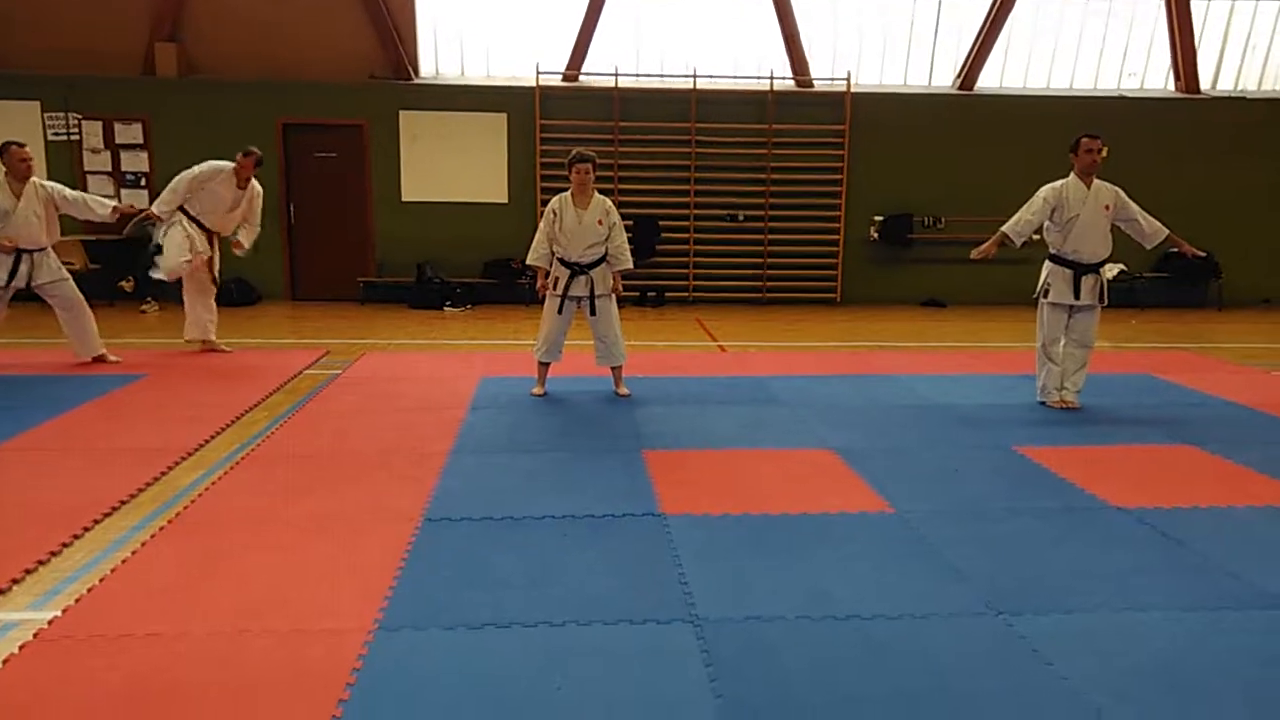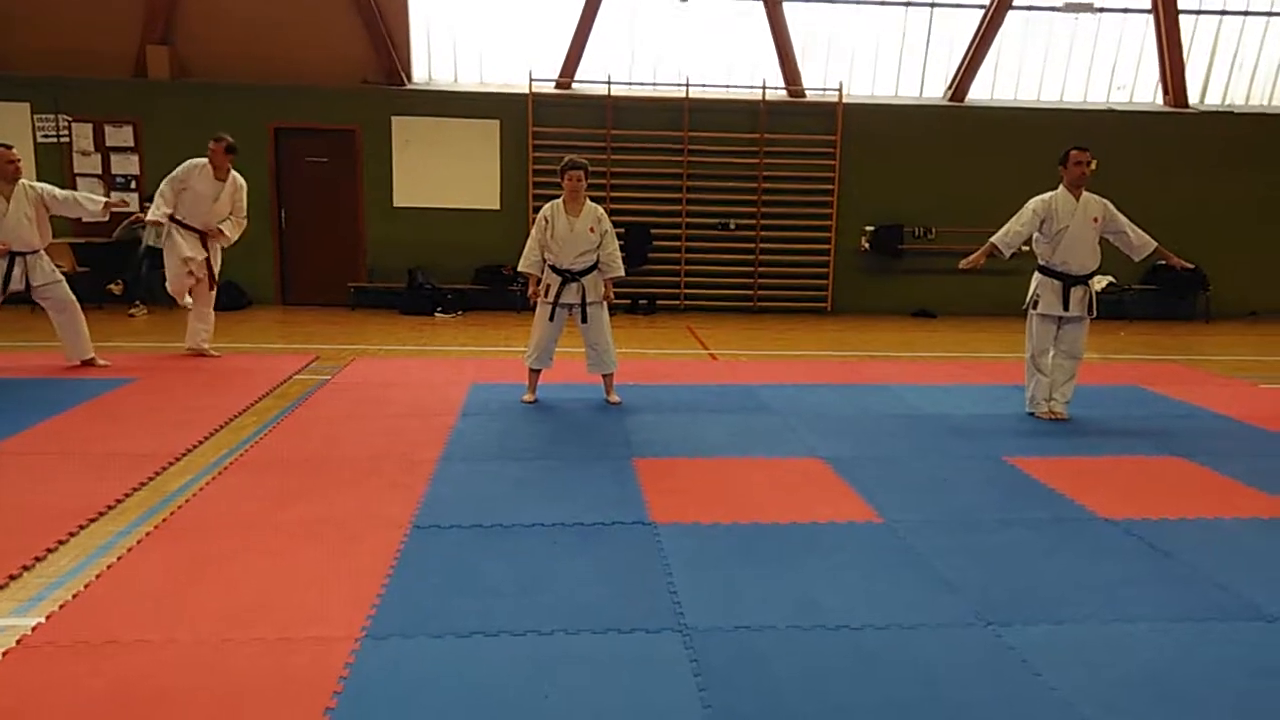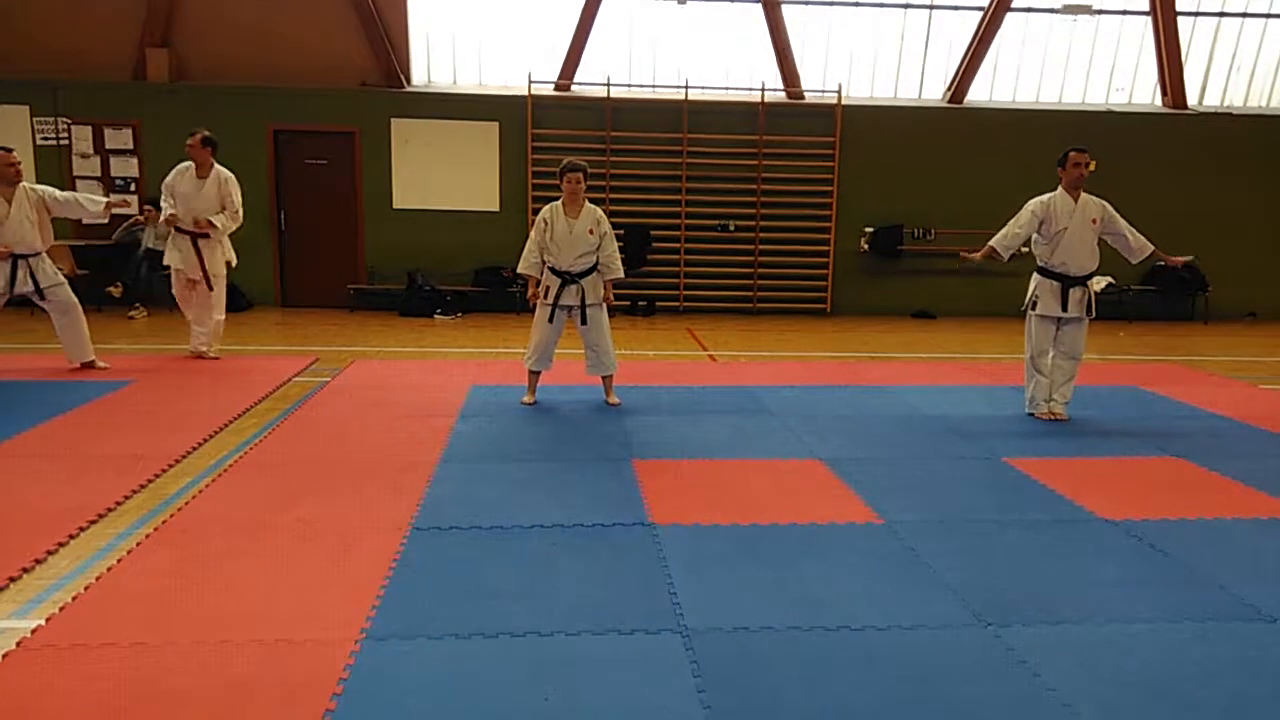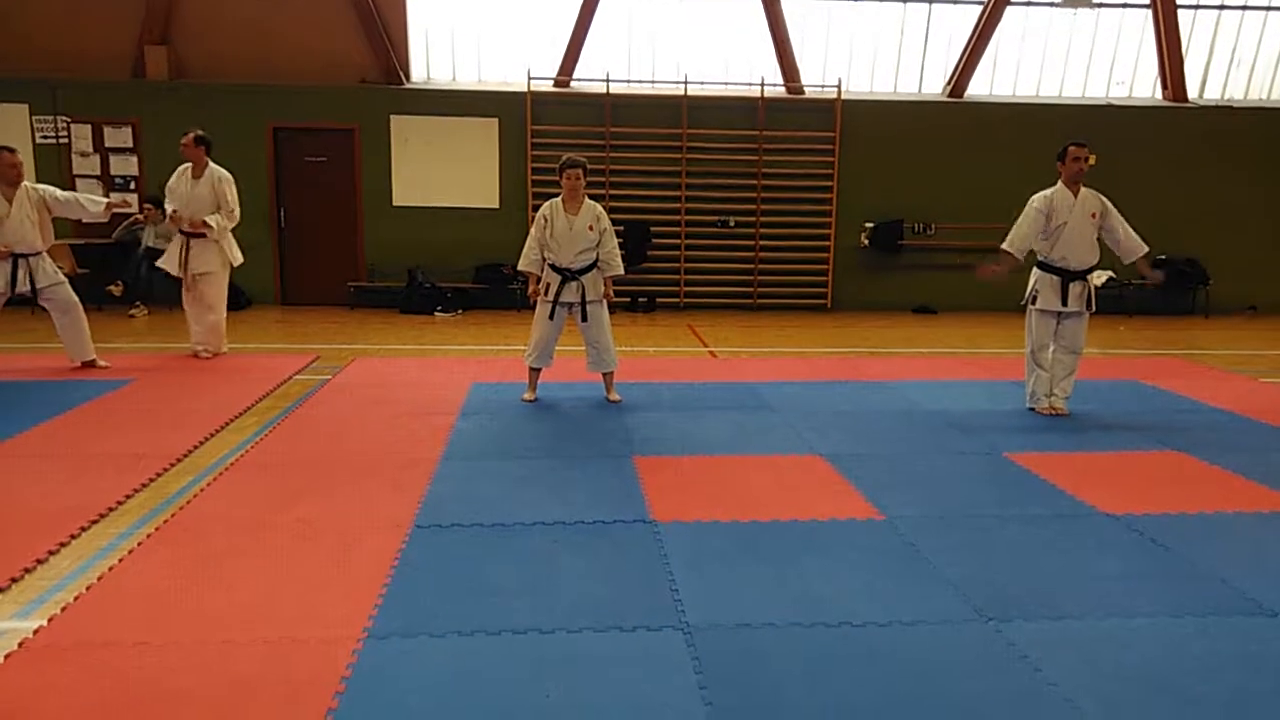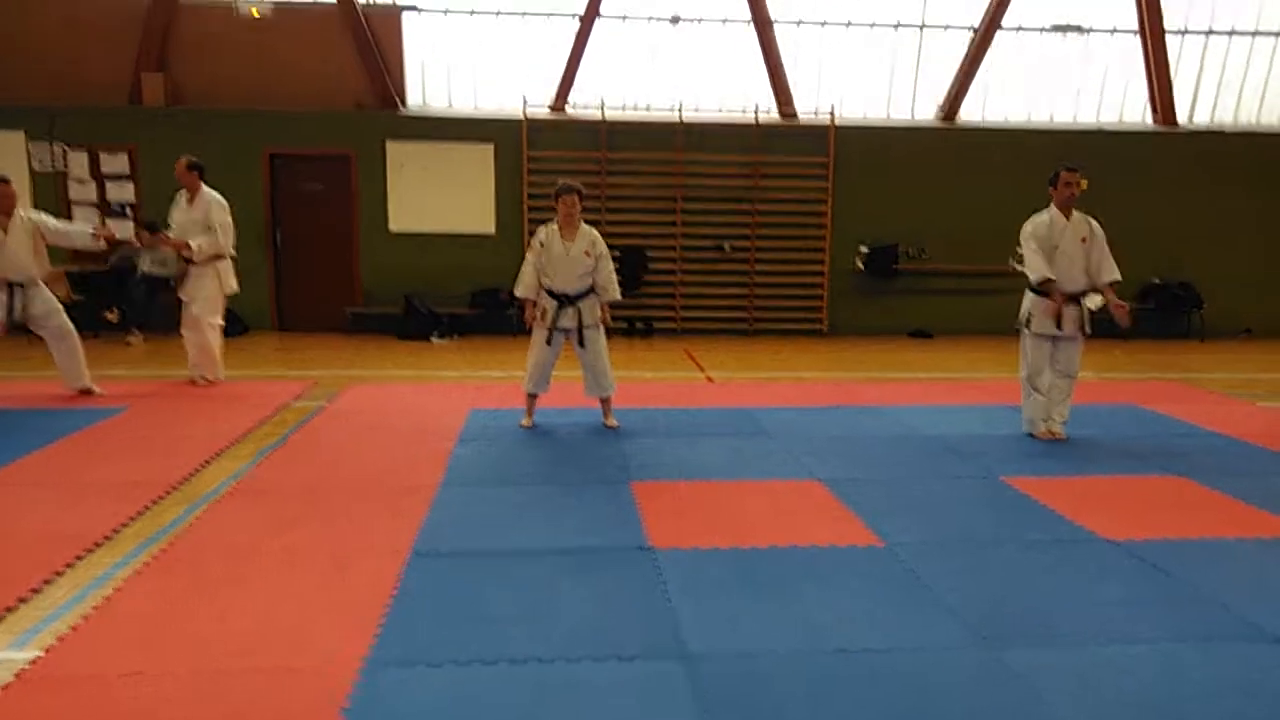
dt=0.2s
person 1, frame 1
left shoulder: (1112, 194)
right shoulder: (1055, 192)
left elbow: (1142, 222)
right elbow: (1026, 218)
left wrist: (1181, 244)
right wrist: (994, 242)
left hip: (1091, 278)
right hip: (1059, 275)
left knee: (1081, 340)
right knee: (1050, 338)
left ankle: (1069, 391)
right ankle: (1050, 391)
person 1, frame 2
left shoulder: (1101, 207)
right shoulder: (1044, 204)
left elbow: (1131, 235)
right elbow: (1015, 229)
left wrist: (1169, 257)
right wrist: (982, 253)
left hip: (1080, 290)
right hip: (1049, 286)
left knee: (1071, 351)
right knee: (1039, 349)
left ankle: (1057, 402)
right ankle: (1038, 402)
person 1, frame 3
left shoulder: (1099, 208)
right shoulder: (1043, 205)
left elbow: (1127, 237)
right elbow: (1015, 231)
left wrist: (1164, 258)
right wrist: (983, 253)
left hip: (1079, 291)
right hip: (1048, 287)
left knee: (1070, 352)
right knee: (1039, 350)
left ankle: (1057, 403)
right ankle: (1038, 404)
person 1, frame 4
left shoulder: (1099, 203)
right shoulder: (1044, 200)
left elbow: (1122, 236)
right elbow: (1023, 234)
left wrist: (1146, 270)
right wrist: (1003, 264)
left hip: (1079, 284)
right hip: (1048, 281)
left knee: (1071, 347)
right knee: (1039, 345)
left ankle: (1058, 397)
right ankle: (1037, 398)
person 1, frame 5
left shoulder: (1090, 226)
right shoulder: (1038, 225)
left elbow: (1101, 264)
right elbow: (1036, 264)
left wrist: (1110, 299)
right wrist: (1055, 294)
left hip: (1075, 308)
right hip: (1042, 305)
left knee: (1066, 370)
right knee: (1036, 369)
left ankle: (1055, 422)
right ankle: (1037, 422)
person 2, frame 1
left shoulder: (606, 207)
right shoulder: (557, 205)
left elbow: (617, 244)
right elbow: (544, 242)
left wrist: (617, 278)
right wrist: (541, 276)
left hip: (597, 277)
right hip: (563, 276)
left knee: (609, 332)
right knee: (550, 331)
left ankle: (618, 383)
right ankle: (541, 383)
person 2, frame 2
left shoulder: (597, 214)
right shoulder: (549, 212)
left elbow: (609, 251)
right elbow: (535, 248)
left wrist: (609, 286)
right wrist: (533, 283)
left hip: (589, 285)
right hip: (555, 283)
left knee: (600, 339)
right knee: (542, 338)
left ankle: (609, 390)
right ankle: (531, 389)
person 2, frame 3
left shoulder: (596, 216)
right shoulder: (548, 214)
left elbow: (608, 253)
right elbow: (535, 250)
left wrist: (608, 288)
right wrist: (532, 285)
left hip: (588, 286)
right hip: (554, 284)
left knee: (599, 341)
right knee: (541, 339)
left ankle: (609, 392)
right ankle: (531, 391)
person 2, frame 4
left shoulder: (596, 212)
right shoulder: (548, 211)
left elbow: (608, 250)
right elbow: (535, 247)
left wrist: (608, 284)
right wrist: (532, 282)
left hip: (588, 283)
right hip: (554, 282)
left knee: (600, 337)
right knee: (542, 336)
left ankle: (609, 388)
right ankle: (532, 388)
person 2, frame 5
left shoulder: (592, 238)
right shoulder: (543, 236)
left elbow: (605, 274)
right elbow: (531, 272)
left wrist: (605, 308)
right wrist: (529, 307)
left hip: (585, 308)
right hip: (551, 307)
left knee: (598, 362)
right knee: (539, 362)
left ankle: (607, 414)
right ankle: (529, 414)
person 3, frame 1
left shoulder: (255, 192)
right shoulder: (215, 169)
left elbow: (251, 225)
right elbow: (183, 182)
left wrist: (240, 242)
right wrist: (161, 208)
left hip: (209, 237)
right hip: (185, 224)
left knee: (206, 289)
right knee: (175, 265)
left ankle: (207, 339)
person 3, frame 2
left shoulder: (238, 184)
right shoulder: (192, 167)
left elbow: (239, 219)
right elbow: (168, 187)
left wrist: (221, 231)
right wrist: (159, 213)
left hip: (208, 243)
right hip: (180, 234)
left knee: (205, 296)
right knee: (178, 285)
left ankle: (200, 344)
person 3, frame 3
left shoulder: (225, 178)
right shoulder: (180, 171)
left elbow: (235, 215)
right elbow: (167, 194)
left wrist: (210, 223)
right wrist: (168, 213)
left hip: (211, 245)
right hip: (182, 242)
left knee: (212, 299)
right knee: (184, 296)
left ankle: (206, 345)
right ankle: (200, 343)
person 3, frame 4
left shoulder: (220, 177)
right shoulder: (181, 172)
left elbow: (231, 214)
right elbow: (171, 197)
left wrist: (205, 223)
right wrist: (172, 213)
left hip: (213, 246)
right hip: (186, 244)
left knee: (212, 299)
right knee: (191, 298)
left ankle: (212, 345)
right ankle: (202, 344)
person 3, frame 5
left shoulder: (214, 201)
right shoulder: (181, 198)
left elbow: (220, 239)
right elbow: (176, 227)
left wrist: (189, 245)
right wrist: (171, 239)
left hip: (213, 270)
right hip: (194, 270)
left knee: (204, 321)
right knee: (192, 323)
left ankle: (211, 372)
right ankle: (200, 371)
person 4, frame 1
left shoulder: (46, 190)
left elbow: (79, 201)
left wrist: (115, 207)
left hip: (41, 261)
left knee: (72, 302)
left ankle: (96, 352)
person 4, frame 2
left shoulder: (36, 192)
left elbow: (68, 200)
left wrist: (105, 203)
left hip: (34, 264)
left knee: (65, 304)
left ankle: (85, 355)
person 4, frame 3
left shoulder: (37, 194)
left elbow: (70, 201)
left wrist: (107, 203)
left hip: (36, 266)
left knee: (67, 306)
left ankle: (86, 358)
person 4, frame 4
left shoulder: (38, 193)
left elbow: (71, 201)
left wrist: (107, 204)
left hip: (36, 265)
left knee: (68, 304)
left ankle: (86, 357)
person 4, frame 5
left shoulder: (32, 221)
left elbow: (63, 231)
left wrist: (95, 234)
left hip: (31, 292)
left knee: (64, 332)
left ankle: (83, 383)
